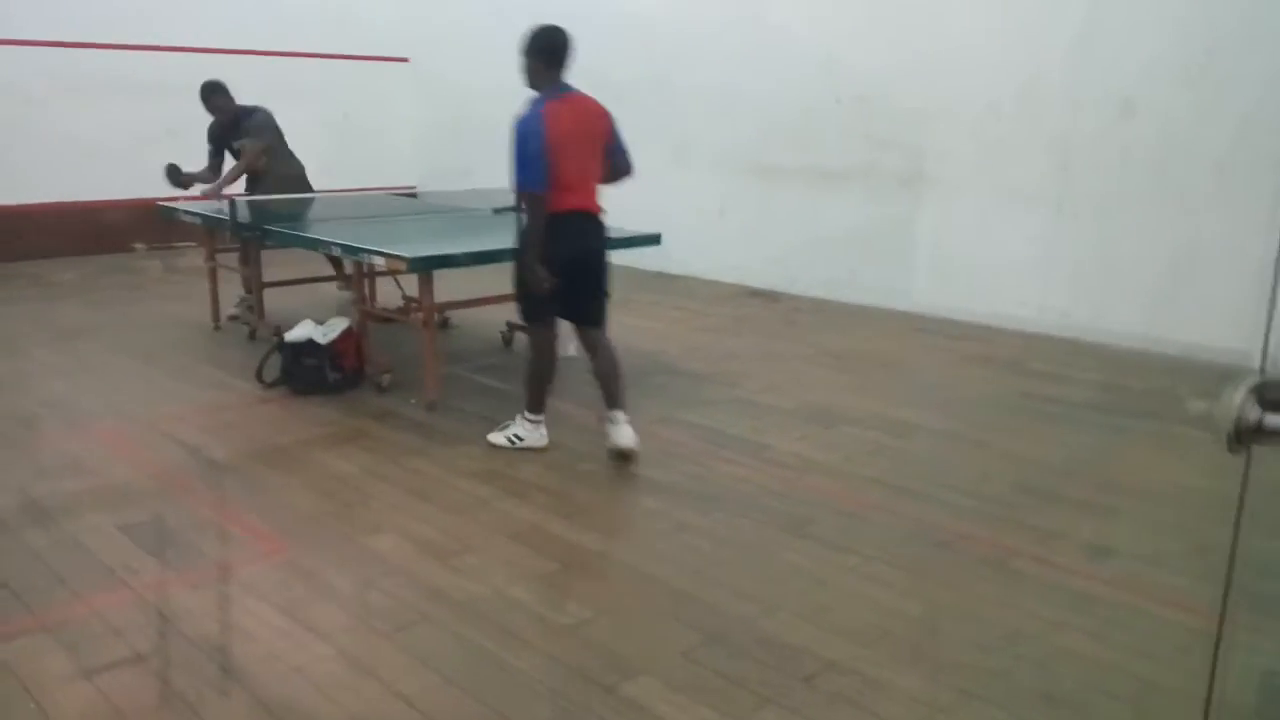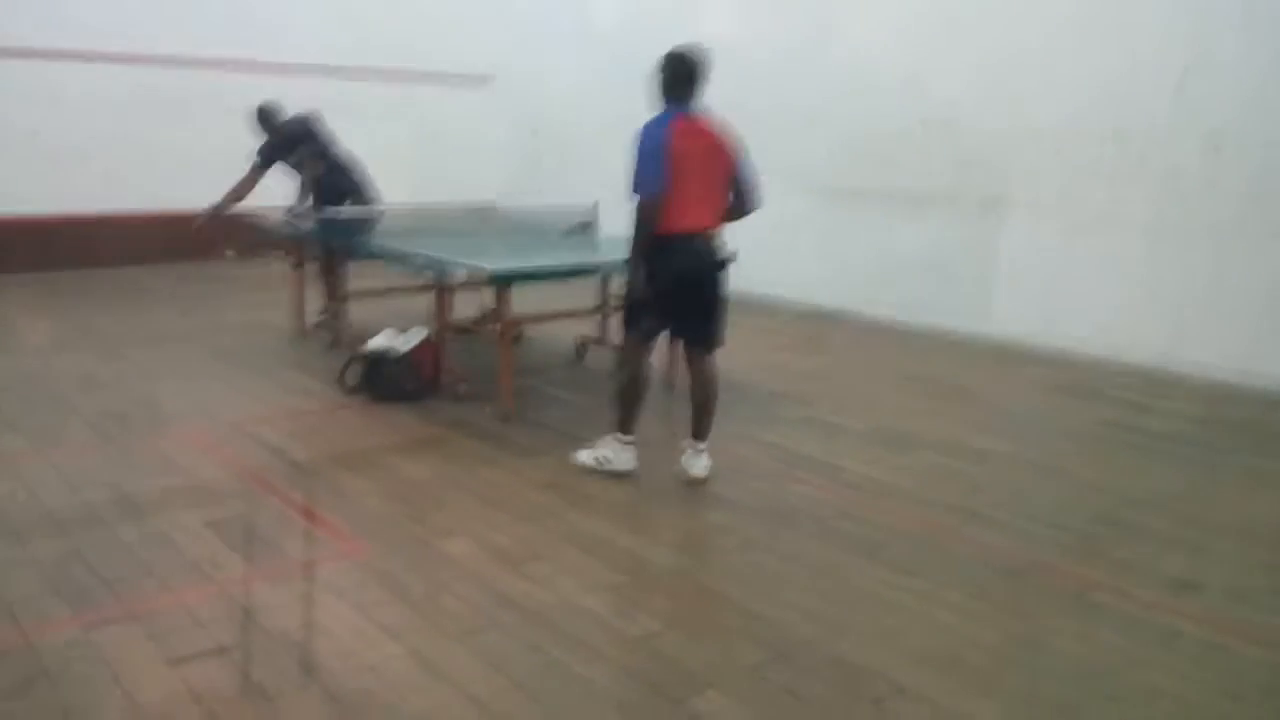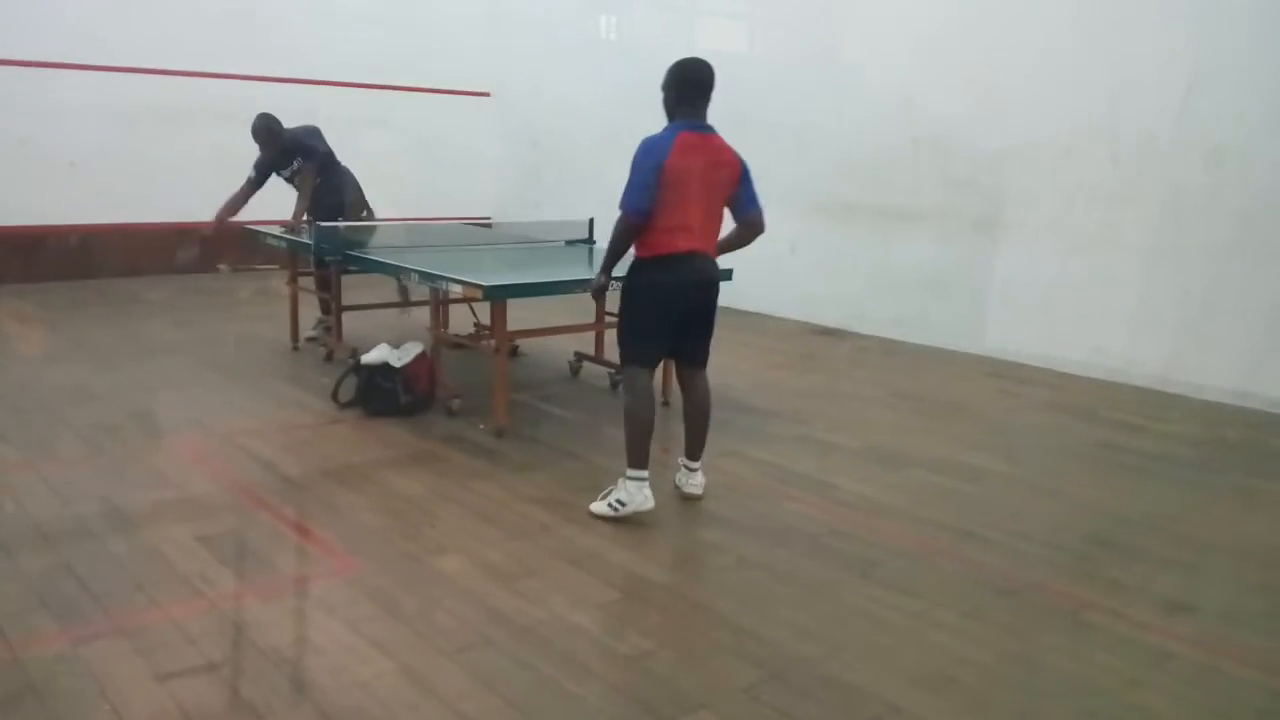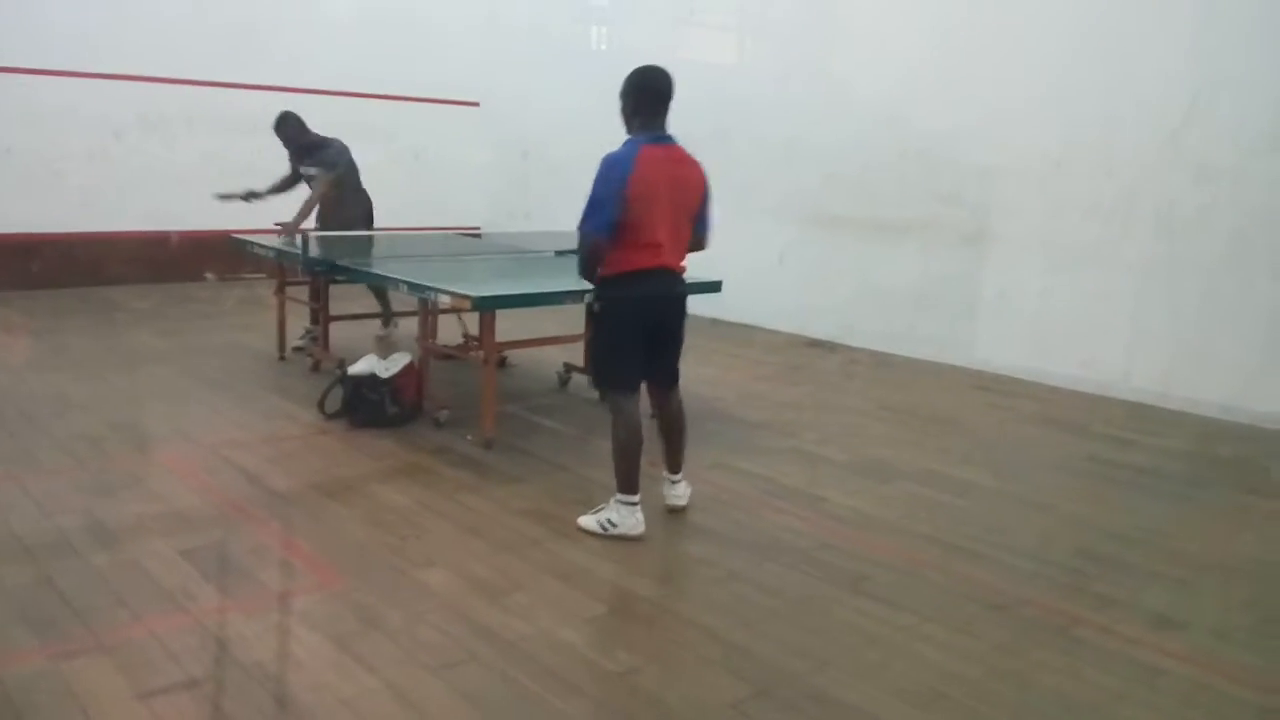
dt=0.4s
person 1, frame 1
left shoulder: (533, 122)
right shoulder: (596, 111)
left elbow: (535, 199)
right elbow: (621, 168)
left wrist: (533, 259)
left hip: (552, 233)
right hip: (588, 228)
left knee: (542, 330)
right knee: (594, 331)
left ankle: (533, 424)
right ankle: (619, 423)
person 1, frame 2
left shoulder: (657, 132)
right shoulder: (717, 141)
left elbow: (650, 203)
right elbow: (744, 203)
left wrist: (638, 264)
left hip: (666, 252)
right hip: (703, 253)
left knee: (635, 347)
right knee: (700, 355)
left ankle: (621, 445)
right ankle: (698, 452)
person 1, frame 3
left shoulder: (656, 148)
right shoulder: (729, 157)
left elbow: (631, 219)
right elbow: (753, 224)
left wrist: (605, 270)
left hip: (657, 274)
right hip: (701, 274)
left knee: (638, 375)
right knee: (693, 373)
left ankle: (636, 485)
right ankle: (692, 471)
person 1, frame 4
left shoulder: (619, 164)
right shoulder: (691, 168)
left elbow: (594, 241)
right elbow: (697, 240)
left wrist: (587, 269)
left hip: (625, 292)
right hip: (669, 289)
left knee: (623, 398)
right knee: (666, 389)
left ankle: (627, 507)
right ankle: (676, 482)
person 2, frame 1
left shoulder: (258, 118)
right shoulder: (216, 130)
left elbow: (252, 159)
right elbow: (213, 170)
left wrist: (219, 186)
right wrist: (192, 177)
left hip: (289, 178)
right hip: (258, 185)
left ankle: (345, 279)
right ankle: (250, 297)
person 2, frame 2
left shoulder: (307, 127)
right shoulder: (272, 147)
left elbow: (312, 166)
right elbow: (249, 182)
left wrist: (301, 203)
right wrist: (219, 208)
left hip: (346, 182)
right hip: (325, 193)
left knee: (374, 223)
right knee: (327, 248)
right ankle: (333, 304)
person 2, frame 3
left shoulder: (309, 136)
right shoulder: (267, 160)
left elbow: (307, 180)
right elbow: (243, 194)
left wrist: (297, 217)
right wrist: (214, 225)
left hip: (346, 195)
right hip: (320, 206)
right knee: (321, 261)
right ankle: (326, 318)
person 2, frame 4
left shoulder: (334, 151)
right shoulder: (298, 153)
left elbow: (321, 190)
right elbow: (294, 178)
left wrist: (296, 223)
right wrist: (261, 193)
left hip: (355, 215)
right hip: (329, 217)
left ankle: (389, 317)
right ankle: (314, 329)
